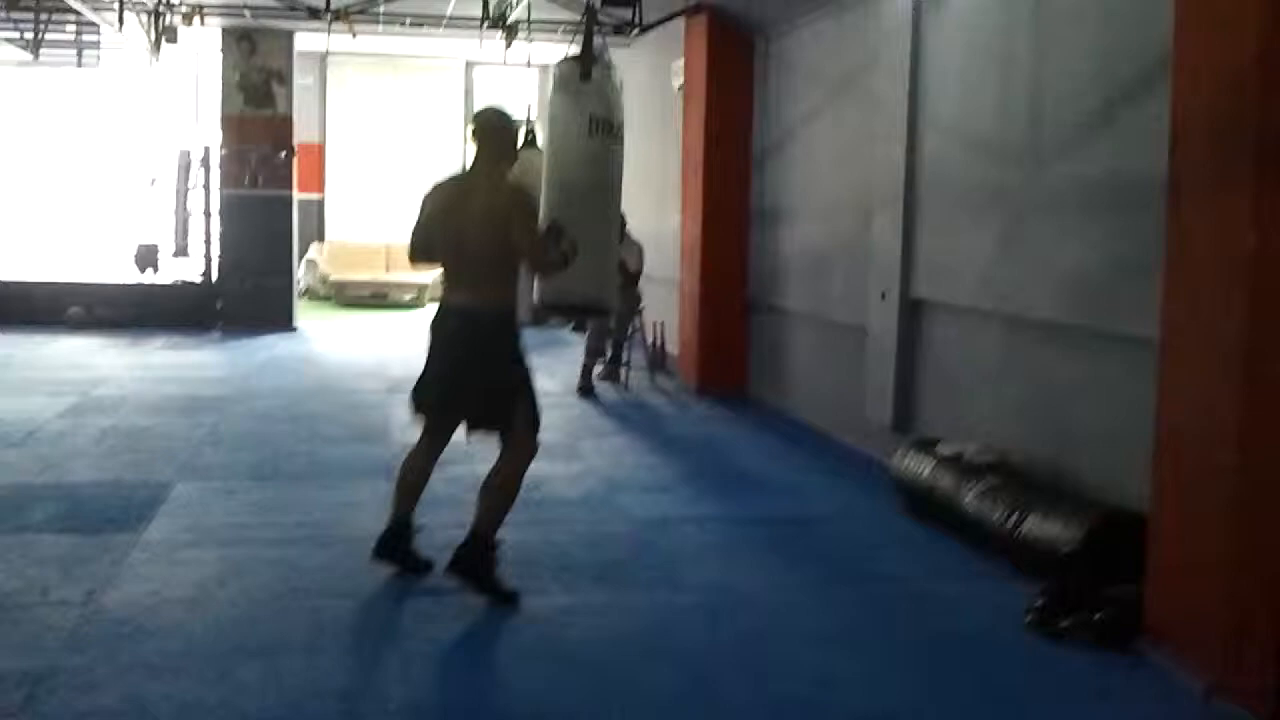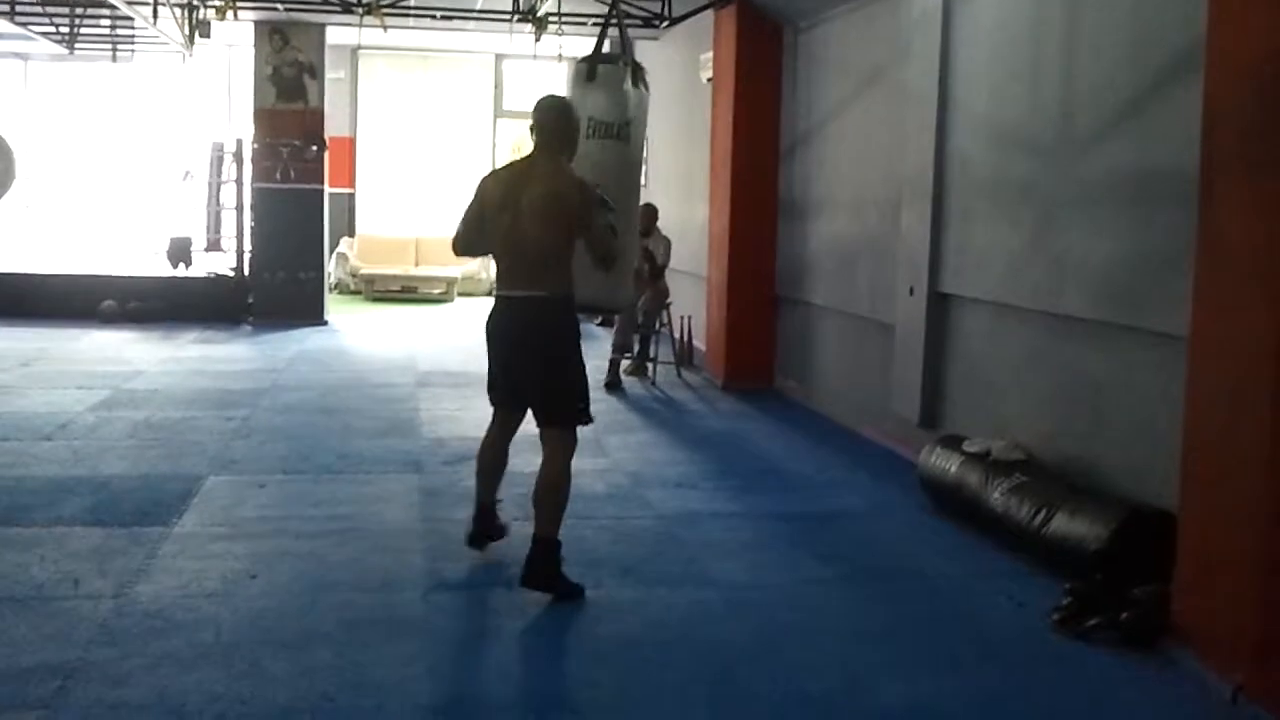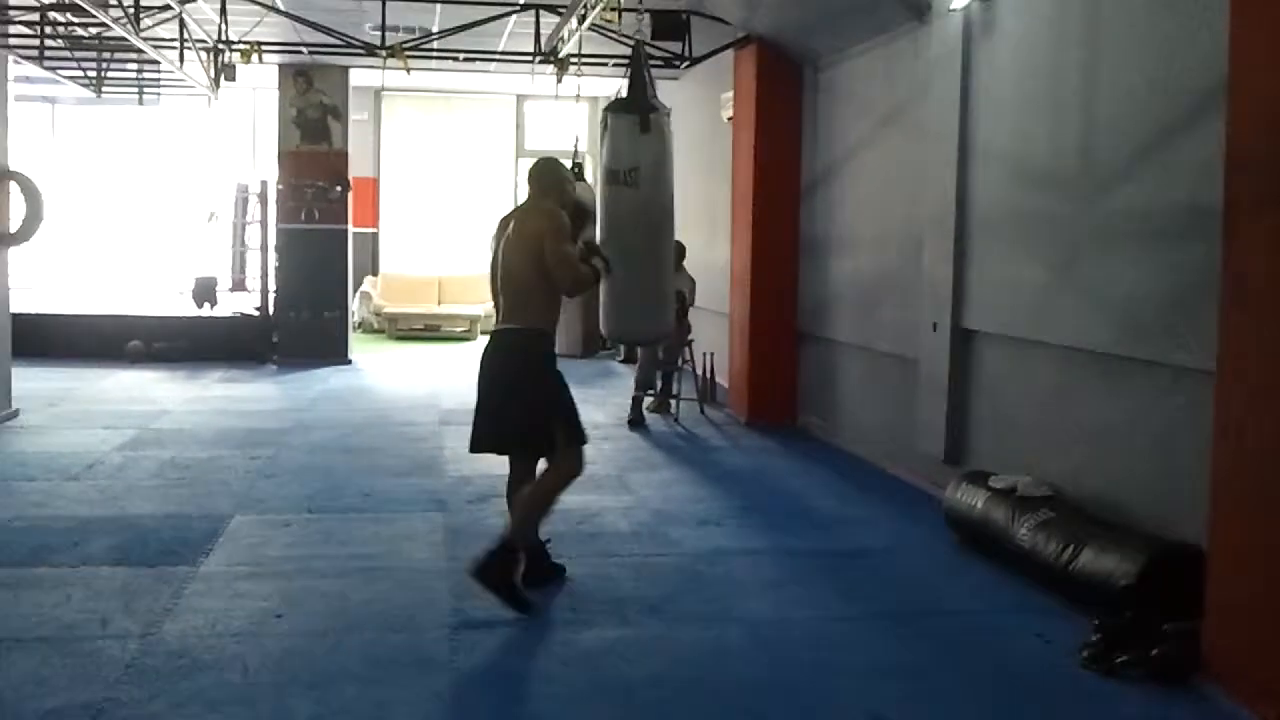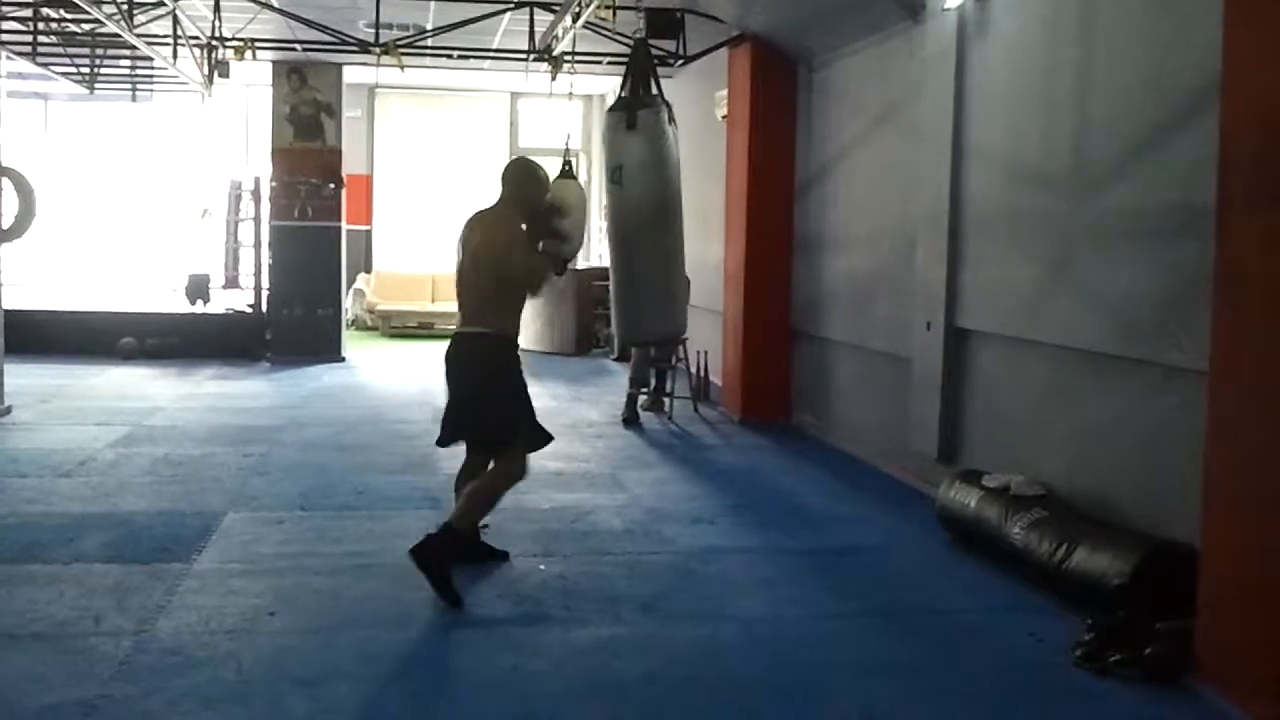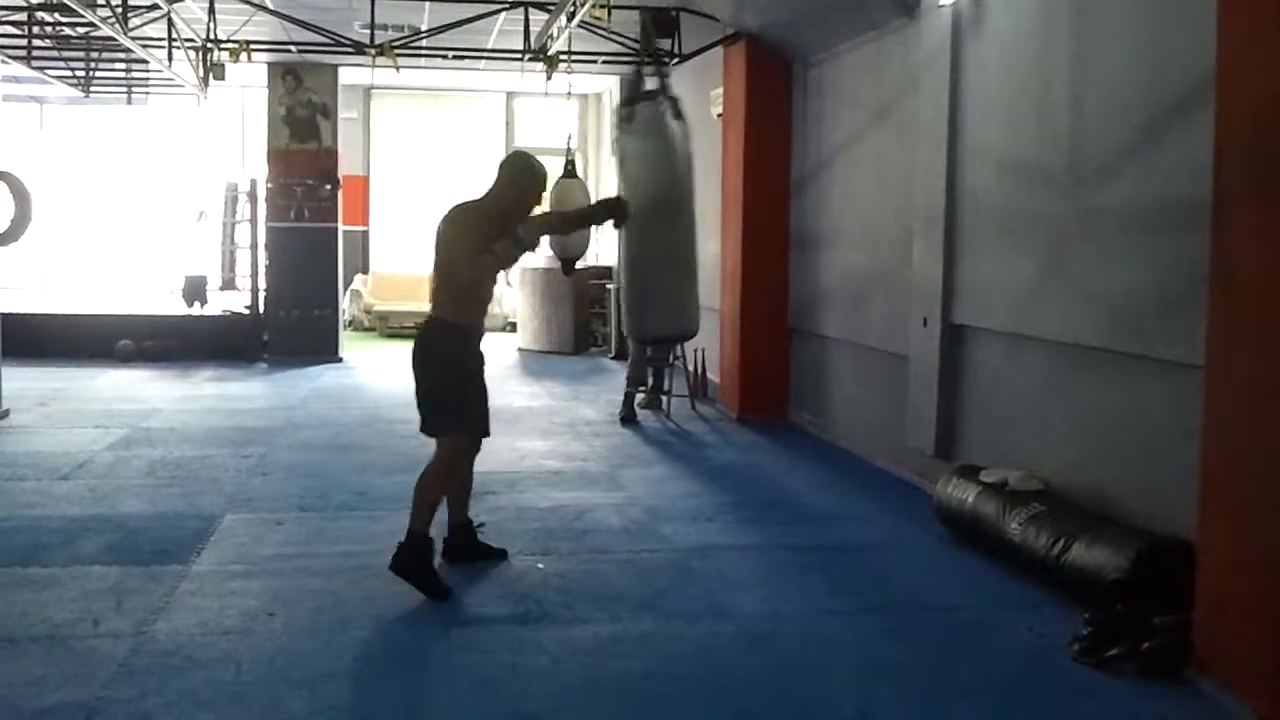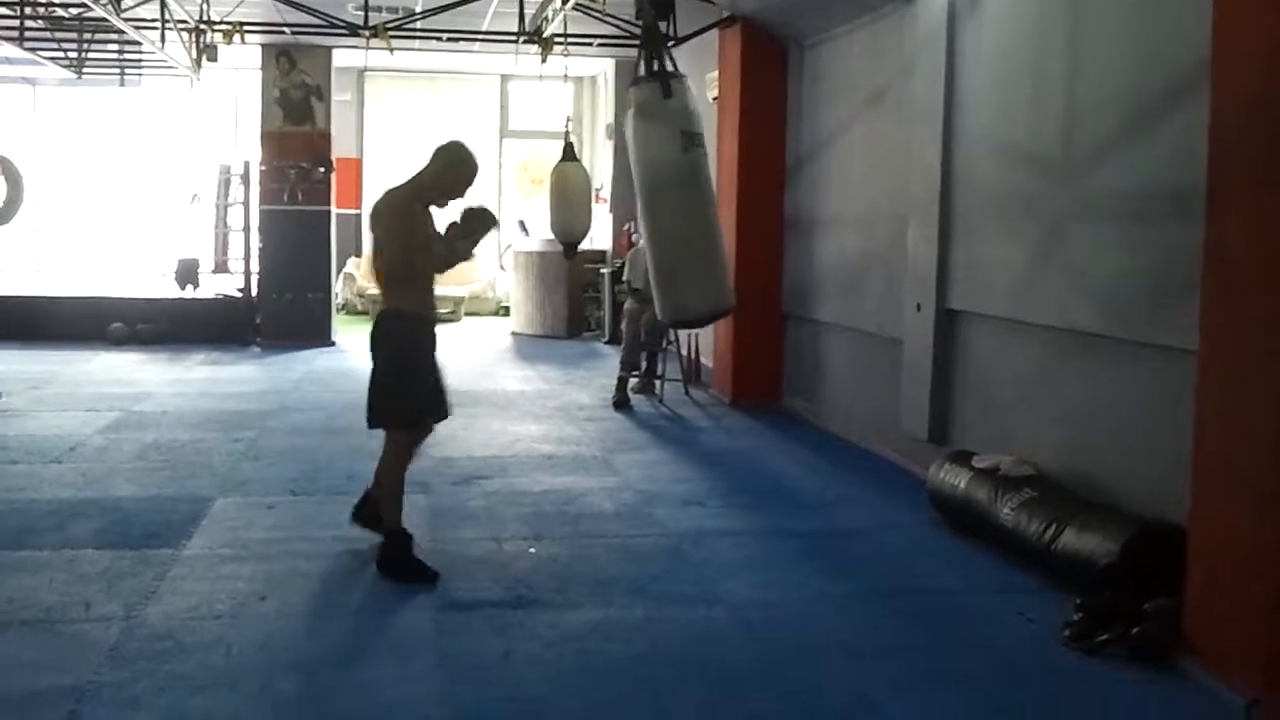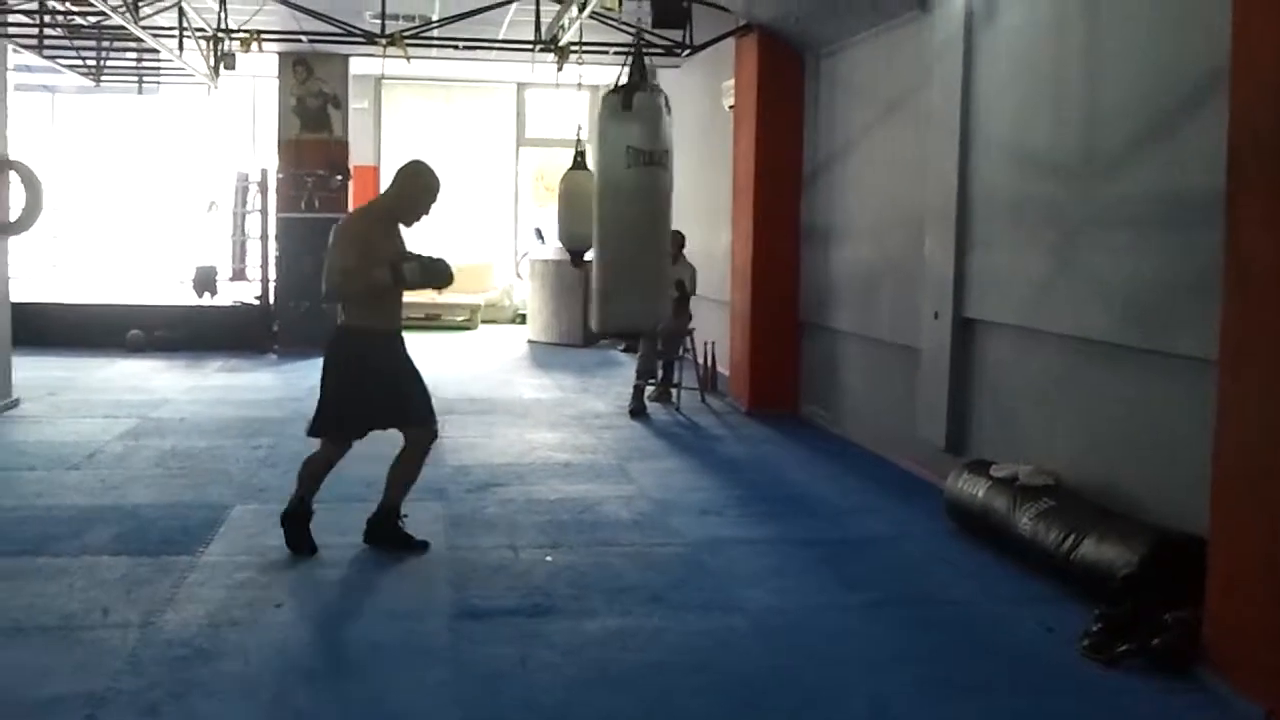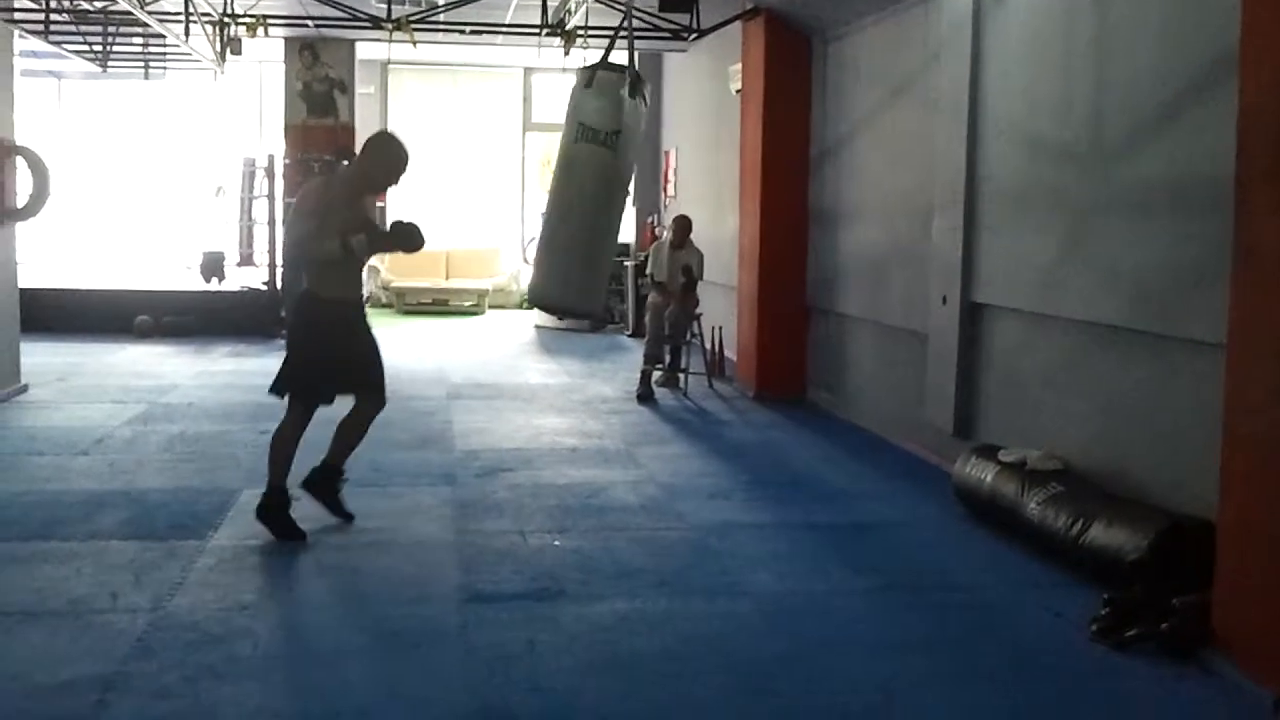
dt=0.5s
person 1, frame 1
left shoulder: (440, 194)
right shoulder: (513, 197)
left elbow: (418, 253)
right elbow: (538, 261)
right wrist: (562, 250)
left hip: (451, 323)
right hip: (492, 329)
left knee: (433, 435)
right knee: (521, 444)
left ankle: (397, 535)
right ankle: (475, 551)
person 1, frame 2
left shoulder: (493, 182)
right shoulder: (572, 187)
left elbow: (463, 246)
right elbow: (605, 258)
right wrist: (602, 218)
left hip: (505, 315)
right hip: (549, 319)
left knee: (504, 419)
right knee: (558, 441)
left ankle: (483, 519)
right ankle: (542, 562)
person 1, frame 3
left shoulder: (510, 222)
right shoulder: (549, 218)
right elbow: (570, 283)
left wrist: (577, 254)
right wrist: (598, 265)
left hip: (501, 350)
right hip: (528, 353)
left knee: (522, 463)
right knee: (566, 460)
left ankle: (532, 559)
right ankle: (503, 559)
person 1, frame 4
left shoulder: (478, 225)
right shoulder: (511, 230)
right elbow: (529, 282)
left wrist: (536, 241)
right wrist: (551, 250)
left hip: (465, 348)
right hip: (491, 354)
left knee: (482, 453)
right knee: (512, 463)
left ankle: (464, 538)
right ankle: (440, 544)
person 1, frame 5
left shoulder: (495, 217)
right shoulder: (463, 219)
left elbow: (545, 224)
right elbow: (464, 276)
left wrist: (601, 211)
right wrist: (511, 247)
left hip: (462, 342)
right hip: (443, 343)
left knee: (467, 444)
right knee: (453, 447)
left ankle: (460, 536)
right ankle: (413, 551)
person 1, frame 6
left shoulder: (421, 211)
right shoulder: (394, 206)
left elbow: (444, 259)
right elbow: (390, 267)
left wrist: (469, 233)
right wrist: (444, 246)
left hip: (418, 329)
right hip: (398, 331)
left knee: (415, 428)
right knee: (401, 436)
left ankle: (372, 505)
right ankle: (395, 550)
person 1, frame 7
left shoulder: (392, 230)
right shoulder: (355, 227)
right elbow: (336, 286)
left wrist: (422, 273)
right wrist: (399, 273)
left hip: (390, 346)
right hip: (355, 346)
left knee: (423, 434)
right knee: (335, 445)
left ankle: (386, 523)
right ankle: (297, 515)
person 1, frame 8
left shoulder: (362, 200)
right shoulder: (322, 194)
right elbow: (297, 246)
left wrist: (395, 238)
right wrist: (355, 243)
left hip: (351, 312)
right hip: (317, 312)
left knee: (371, 401)
right knee: (300, 412)
left ankle: (325, 477)
right ankle: (274, 502)
